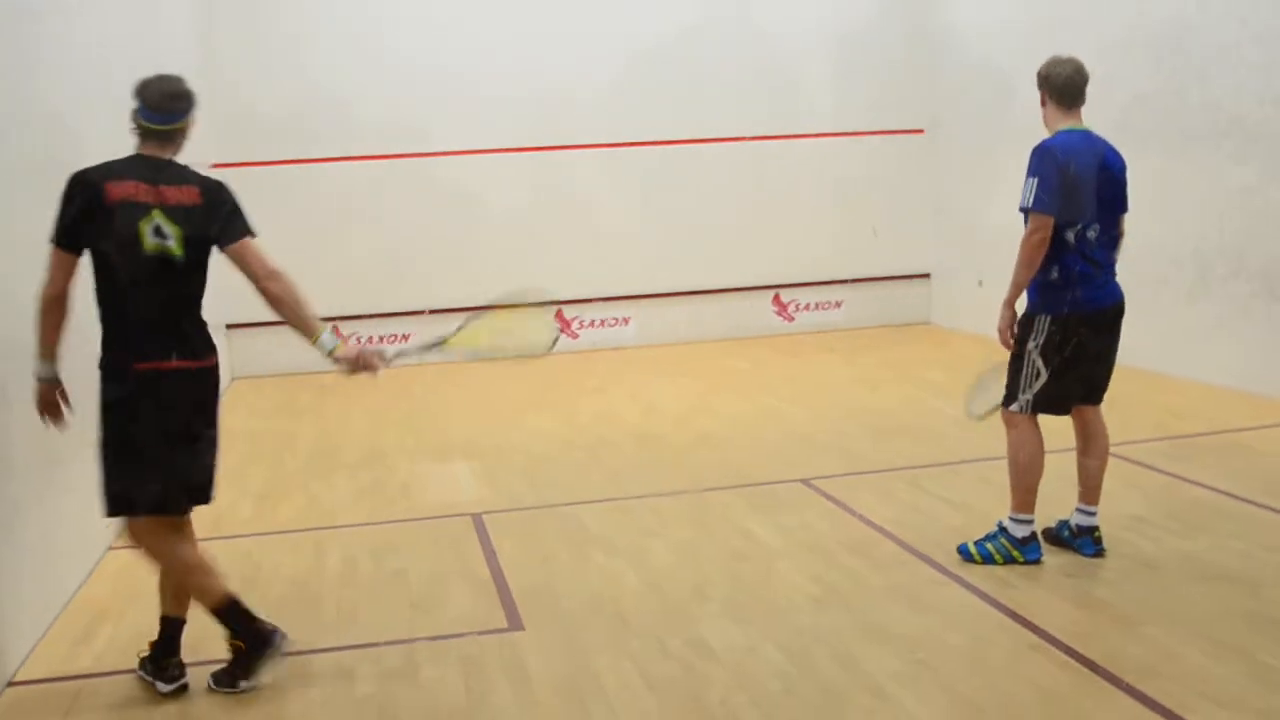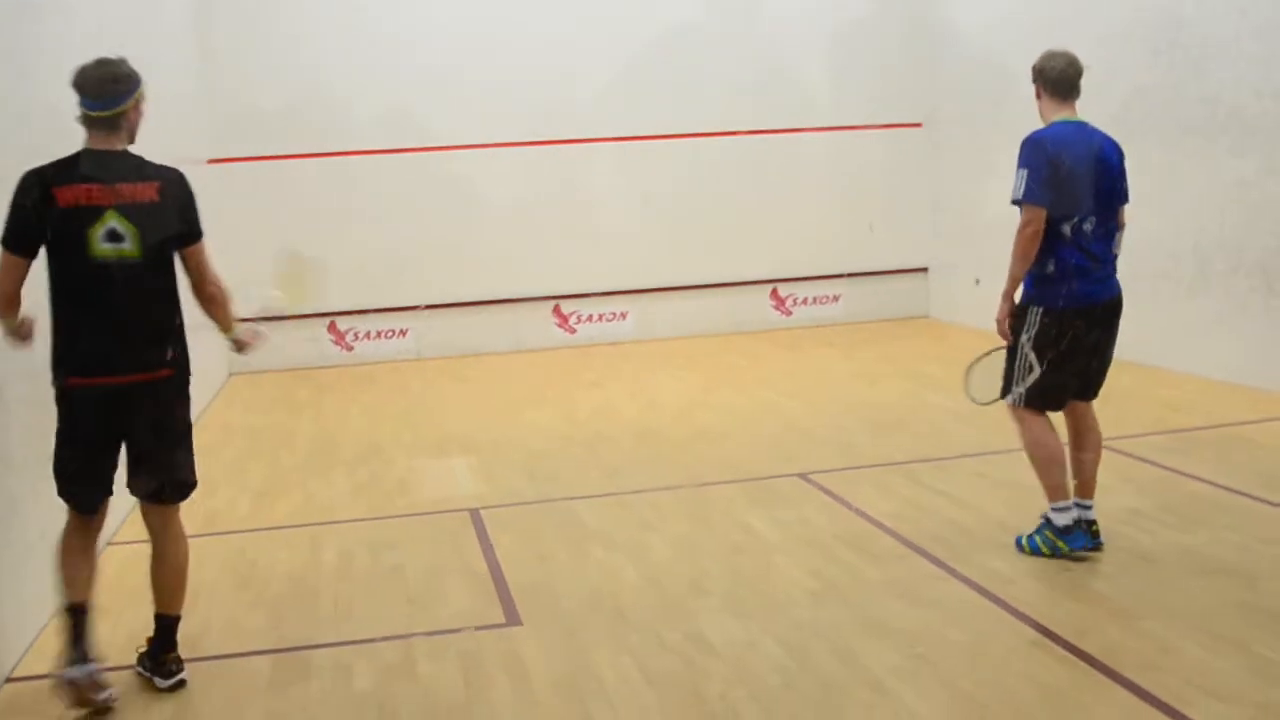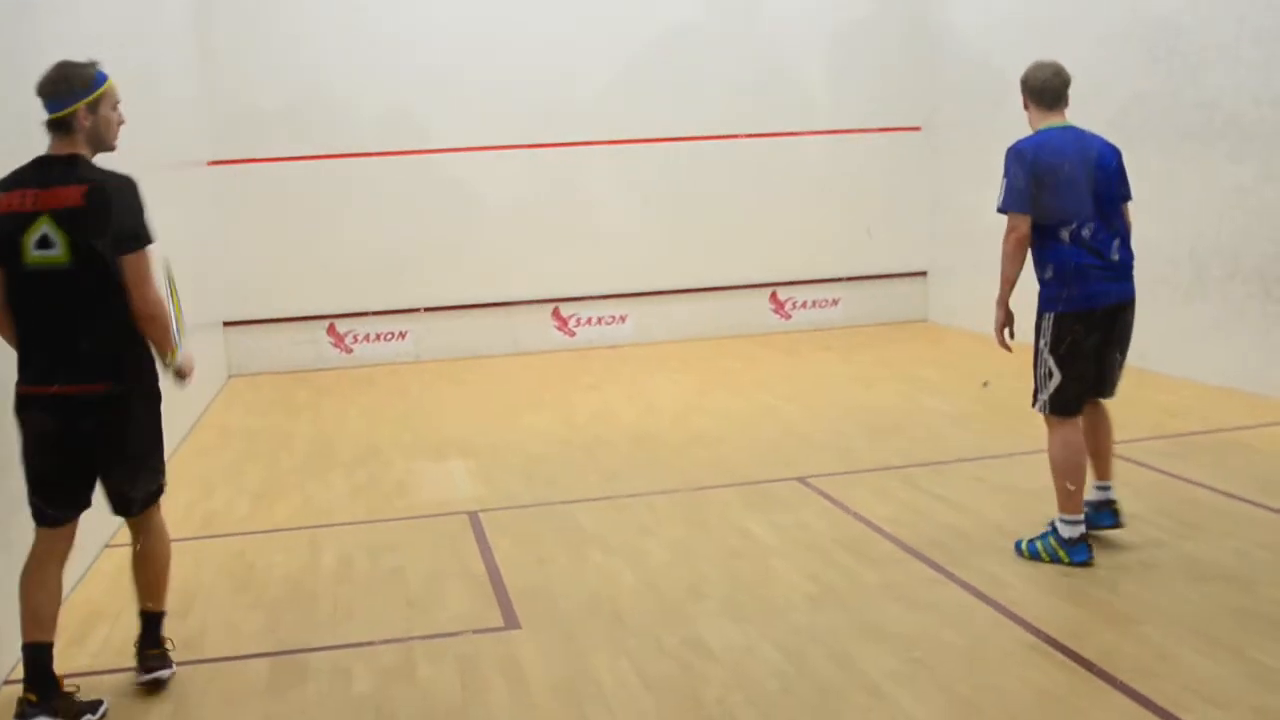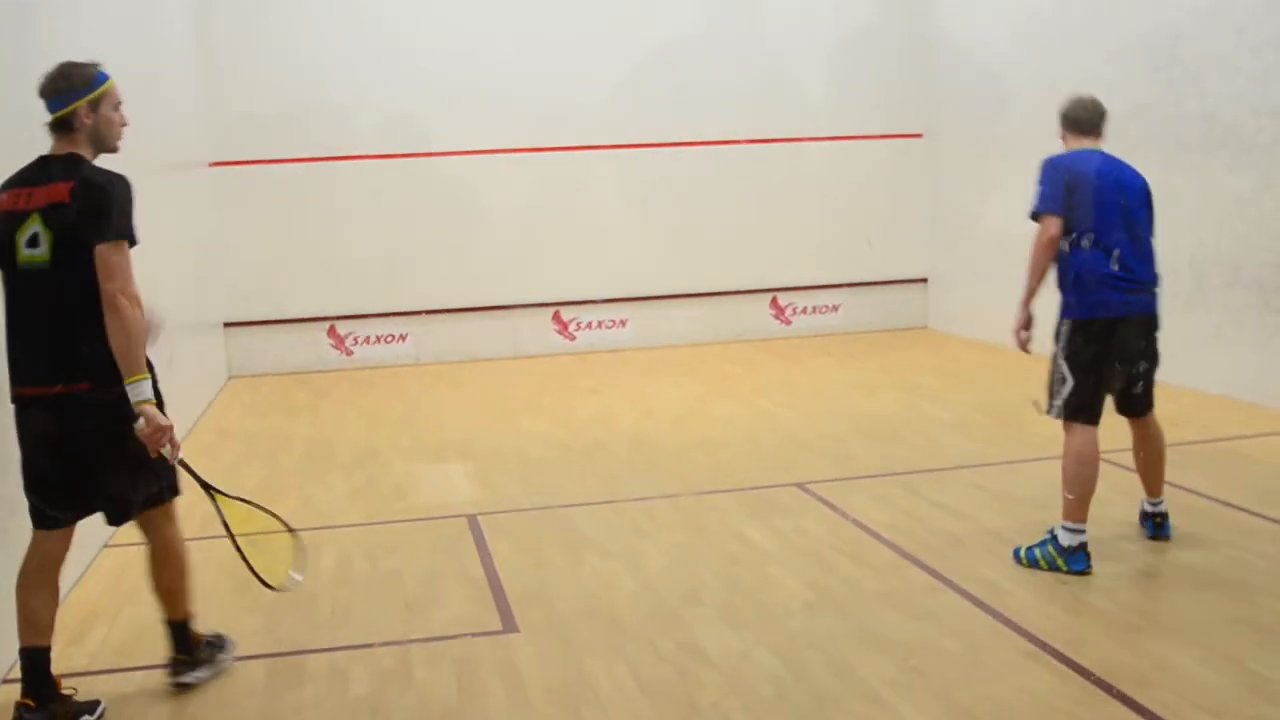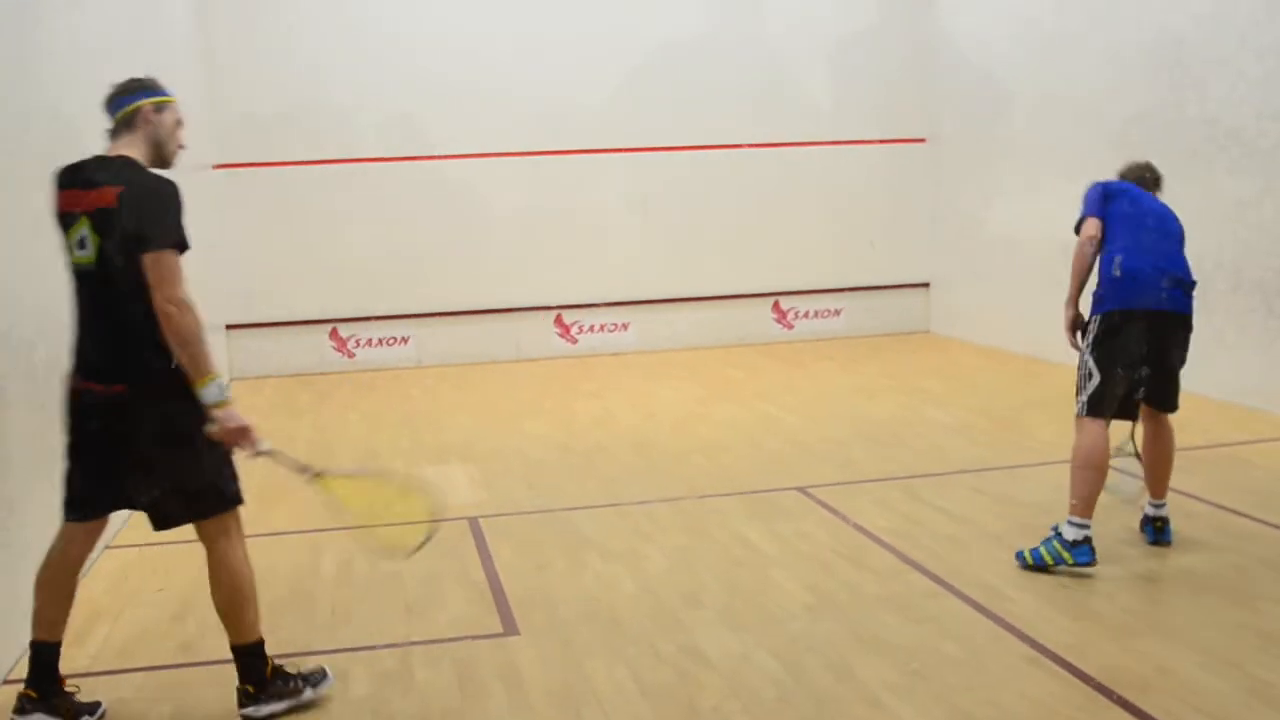
dt=0.3s
person 1, frame 1
left shoulder: (89, 186)
right shoulder: (210, 194)
left elbow: (55, 293)
right elbow: (267, 277)
left wrist: (46, 369)
right wrist: (327, 344)
left hip: (133, 380)
right hip: (196, 374)
left knee: (146, 528)
right knee: (173, 515)
left ankle: (249, 631)
right ankle: (166, 654)
person 1, frame 2
right shoulder: (168, 185)
right elbow: (205, 284)
right wrist: (234, 331)
left hip: (85, 383)
right hip: (162, 378)
left knee: (85, 519)
right knee: (163, 514)
left ankle: (80, 650)
right ankle: (164, 653)
person 1, frame 3
right shoulder: (111, 191)
right elbow: (144, 303)
right wrist: (173, 358)
right hip: (115, 388)
right knee: (145, 516)
right ankle: (150, 650)
person 1, frame 4
right shoulder: (102, 188)
right elbow: (118, 295)
right wrist: (143, 397)
right hip: (102, 390)
right knee: (159, 517)
right ankle: (187, 650)
person 1, frame 5
left shoulder: (70, 184)
right shoulder: (152, 191)
right elbow: (172, 307)
right wrist: (216, 399)
left hip: (92, 389)
right hip: (155, 392)
left knee: (79, 533)
right knee: (221, 528)
person 2, frame 1
left shoulder: (1050, 153)
right shoulder: (1110, 155)
left elbow: (1039, 234)
right elbow: (1117, 230)
left wrist: (1008, 303)
left hip: (1059, 307)
right hip: (1104, 302)
left knee: (1019, 412)
right knee: (1087, 409)
left ankle: (1019, 534)
right ankle: (1085, 525)
person 2, frame 2
left shoulder: (1040, 145)
right shoulder: (1108, 147)
left elbow: (1032, 226)
right elbow: (1117, 222)
left wrist: (1007, 295)
left hip: (1054, 298)
right hip: (1103, 295)
left knee: (1025, 405)
right knee: (1078, 404)
left ankle: (1063, 522)
right ankle: (1083, 518)
person 2, frame 3
left shoulder: (1026, 153)
right shoulder: (1106, 150)
left elbow: (1019, 232)
right elbow: (1125, 222)
left wrist: (1002, 301)
left hip: (1069, 300)
right hip: (1119, 294)
left knee: (1062, 415)
right knee: (1093, 399)
left ankle: (1070, 535)
right ankle: (1103, 500)
person 2, frame 4
left shoulder: (1059, 167)
right shoulder: (1133, 177)
left elbow: (1050, 235)
left wrist: (1025, 305)
left hip: (1089, 307)
right hip: (1141, 307)
left knee: (1079, 422)
right knee: (1141, 413)
left ankle: (1071, 542)
right ankle: (1156, 512)
person 2, frame 5
left shoulder: (1105, 190)
right shoulder: (1169, 216)
left elbow: (1090, 237)
left wrist: (1072, 304)
left hip: (1122, 302)
right hip: (1176, 308)
left knee: (1093, 416)
right knee: (1157, 412)
left ankle: (1075, 535)
right ankle: (1157, 517)
